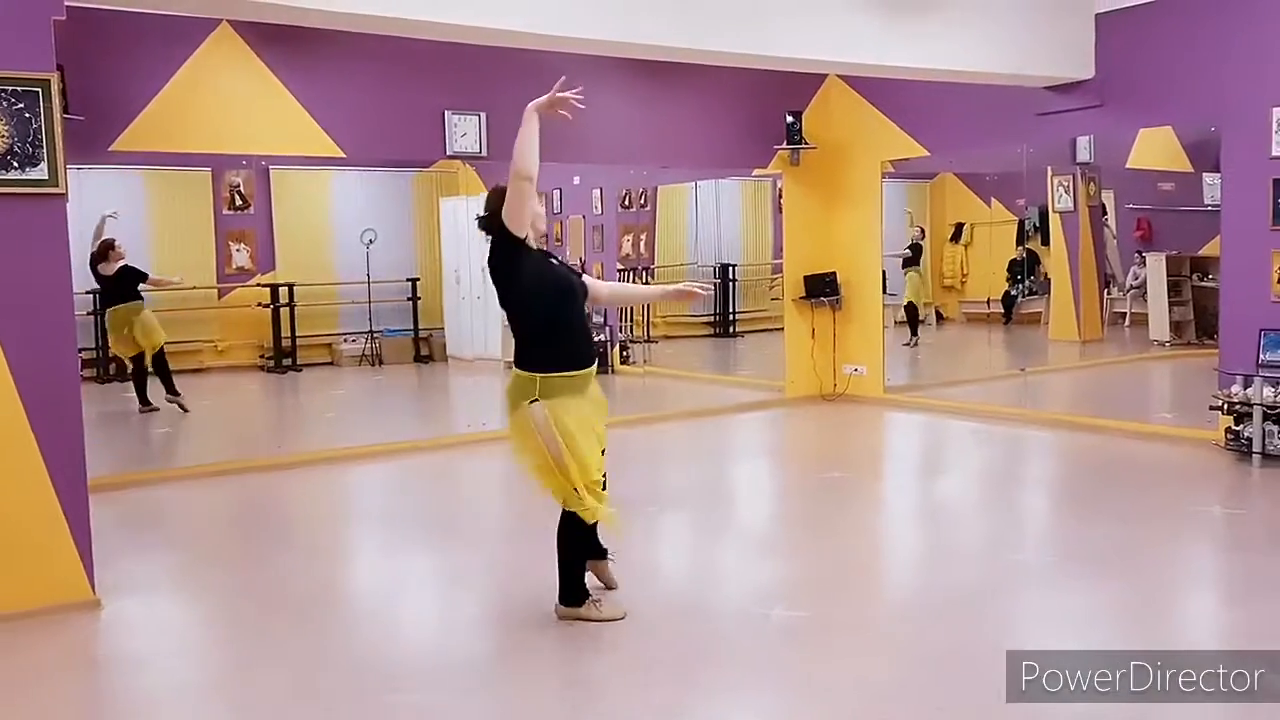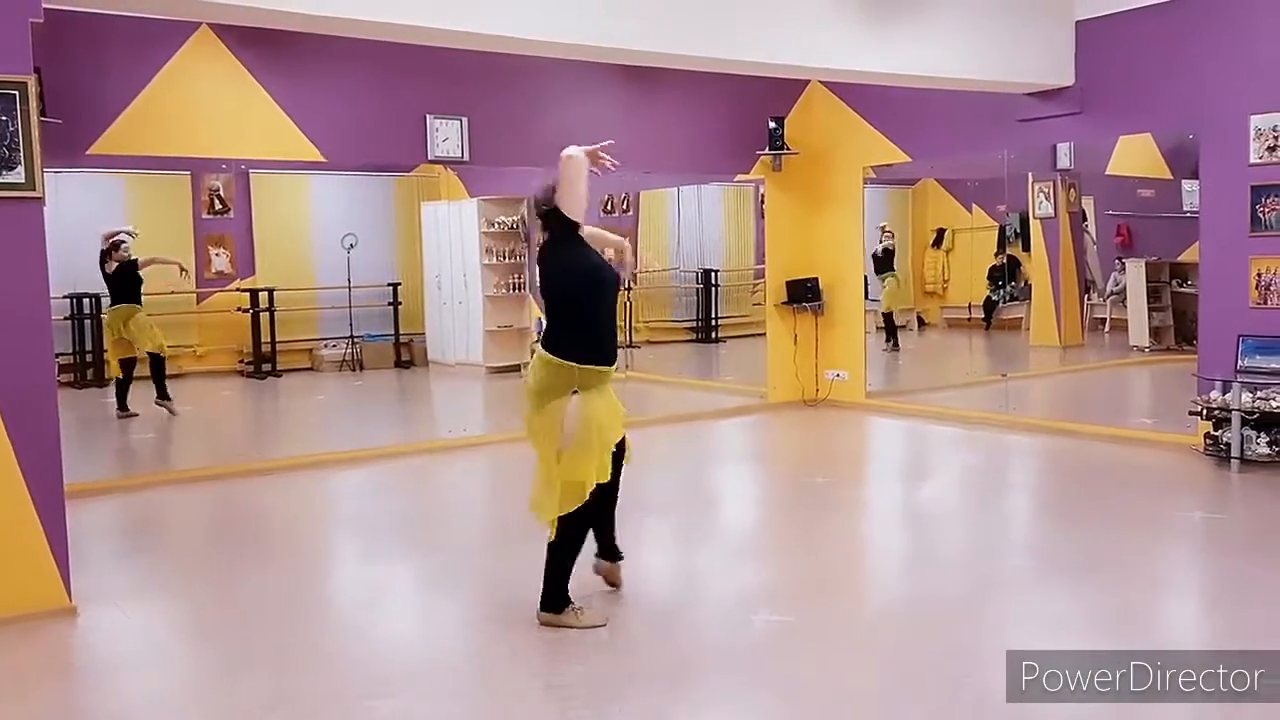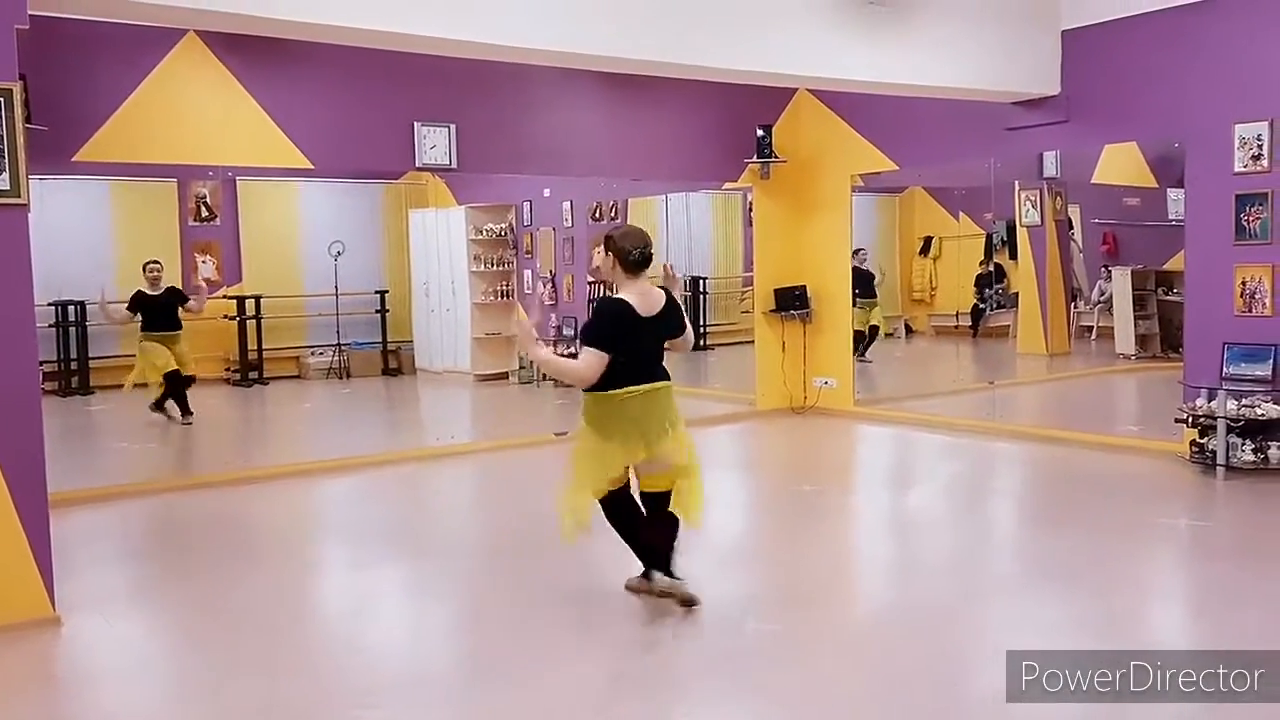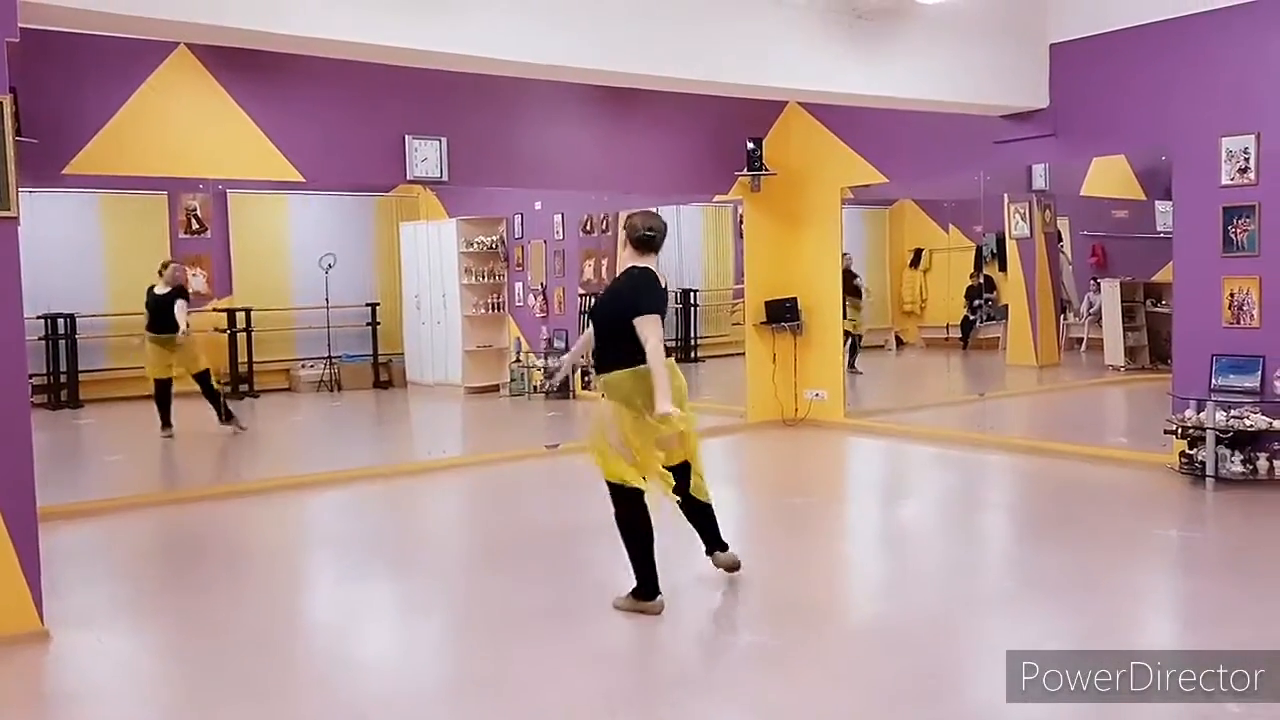
dt=0.7s
person 1, frame 1
left shoulder: (546, 263)
right shoulder: (507, 259)
left elbow: (605, 292)
right elbow: (522, 179)
left wrist: (669, 291)
right wrist: (534, 112)
left hip: (574, 388)
right hip: (546, 396)
left knee: (585, 480)
right knee: (582, 489)
left ankle: (590, 553)
right ankle: (573, 598)
person 1, frame 2
left shoulder: (559, 243)
right shoulder: (565, 244)
right elbow: (572, 166)
left wrist: (614, 240)
right wrist: (579, 155)
left hip: (576, 378)
right hip: (573, 385)
left knee: (612, 456)
right knee: (581, 490)
left ankle: (608, 553)
right ankle: (554, 604)
person 1, frame 3
left shoulder: (610, 311)
right shoulder: (666, 302)
left elbow: (585, 374)
right elbow: (684, 343)
left wrist: (536, 352)
left hip: (610, 417)
right hip: (656, 409)
left knee: (612, 495)
right knee: (659, 497)
left ankle: (654, 572)
right ankle: (661, 570)
person 1, frame 4
left shoulder: (633, 280)
right shoulder: (651, 279)
left elbow: (652, 342)
right elbow: (609, 329)
left wrist: (663, 399)
right wrist: (572, 357)
left hip: (628, 394)
right hip: (661, 389)
left knee: (626, 493)
right knee: (681, 472)
left ankle: (647, 592)
right ankle: (718, 548)
person 2, frame 1
left shoulder: (96, 267)
right shoulder: (127, 271)
left elbow: (96, 241)
right elbow: (156, 282)
left wrist: (102, 220)
right wrist: (175, 281)
left hip: (114, 317)
right hip: (135, 313)
left knee: (137, 360)
right knee: (156, 354)
left ankle: (144, 402)
right ankle: (172, 393)
person 2, frame 2
left shoulder: (105, 267)
right shoulder: (126, 267)
left elbow: (105, 238)
right elbow: (152, 260)
left wrist: (121, 232)
right wrist: (178, 263)
left hip: (114, 318)
right hip: (131, 315)
left knee: (126, 363)
right knee: (156, 354)
left ankle: (122, 408)
right ankle: (163, 396)
person 2, frame 3
left shoulder: (173, 292)
right shoulder: (139, 296)
left elbow: (196, 309)
right elbow: (124, 319)
left wrist: (202, 293)
right wrist: (105, 310)
left hip: (174, 340)
right hip: (151, 342)
left knee: (188, 378)
right knee: (174, 378)
left ankle: (158, 404)
right ankle: (185, 412)
person 2, frame 4
left shoulder: (180, 290)
right shoulder: (151, 291)
left elbow: (180, 309)
left wrist: (183, 327)
right wrist: (144, 339)
left hip: (181, 341)
right hip: (157, 344)
left knee: (205, 379)
right knee: (162, 386)
left ankle: (226, 416)
right ankle: (166, 425)
